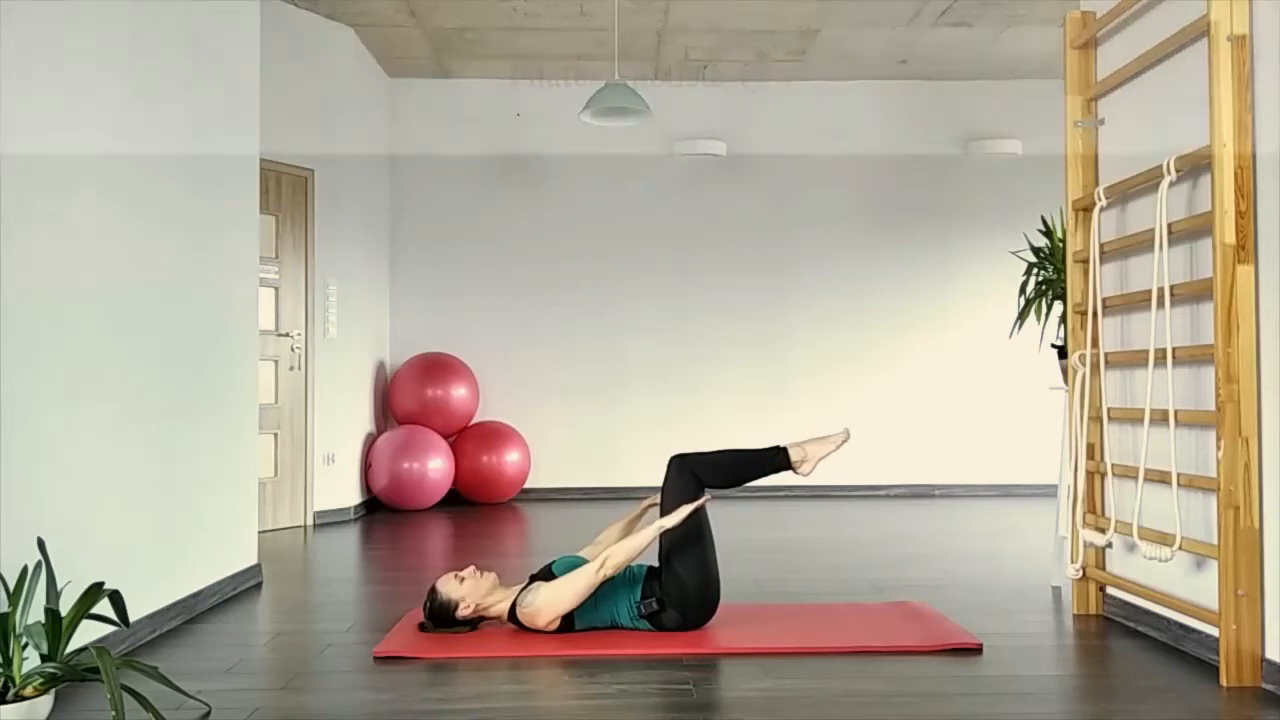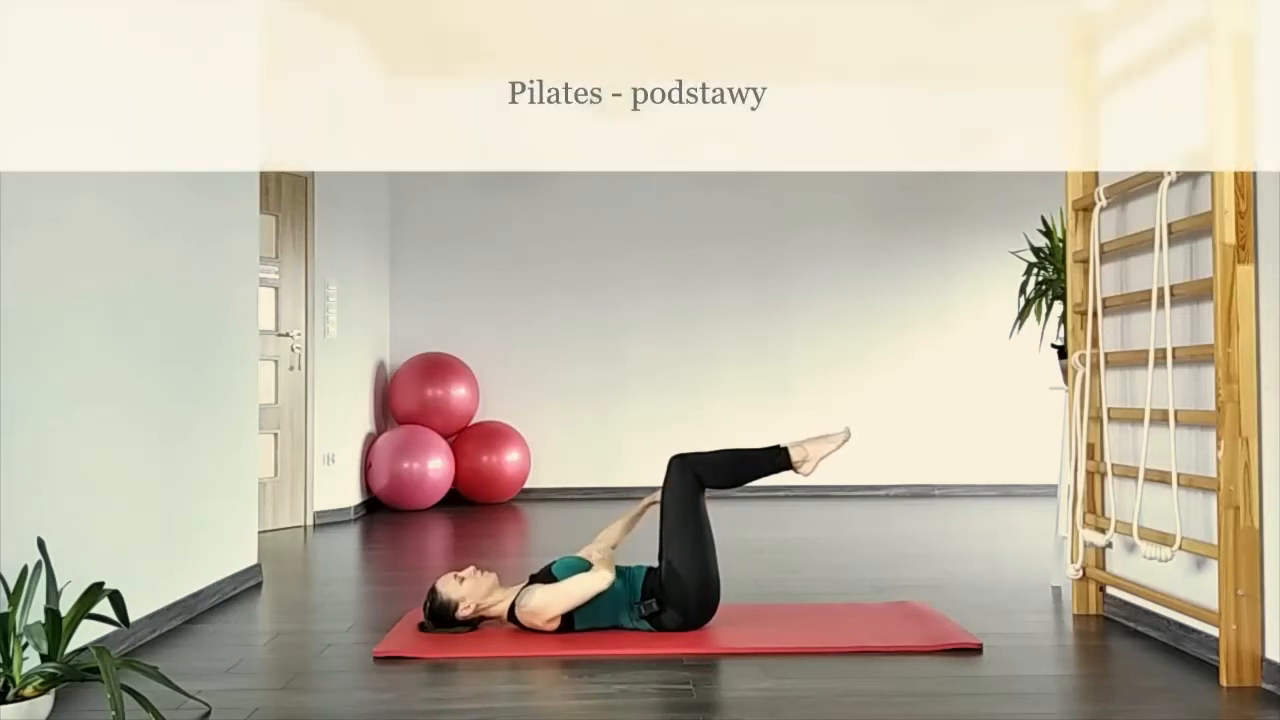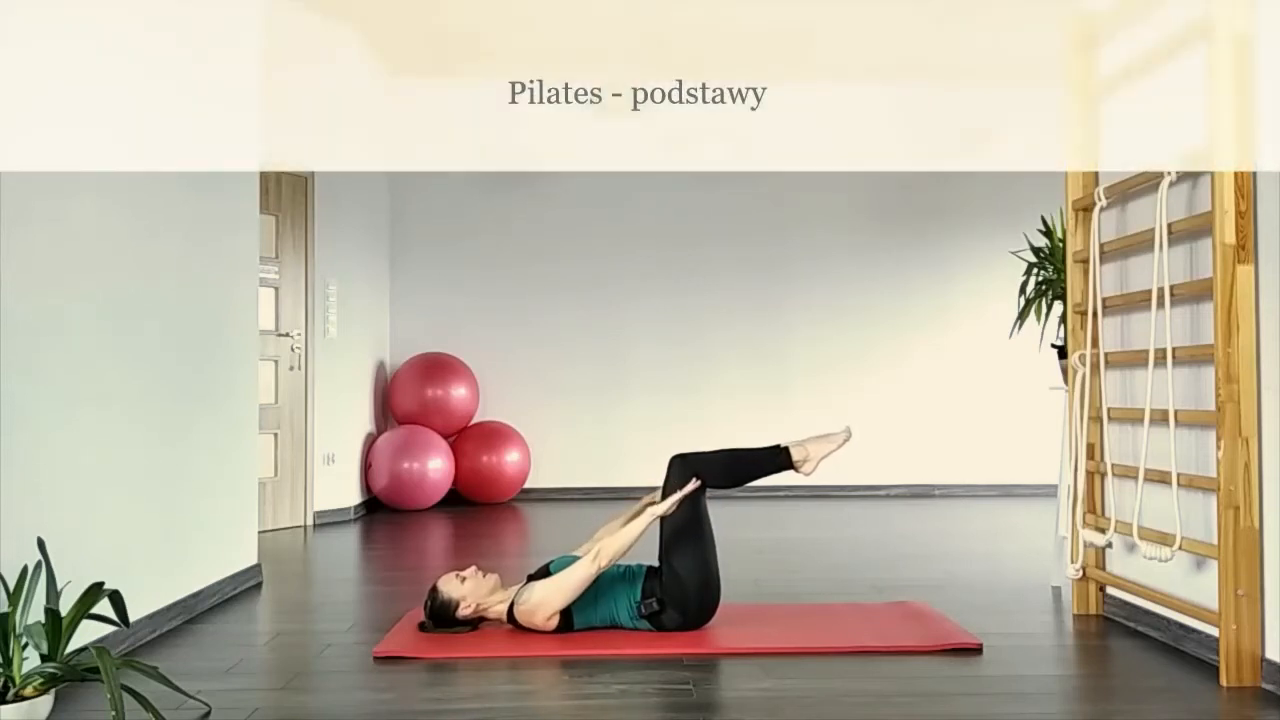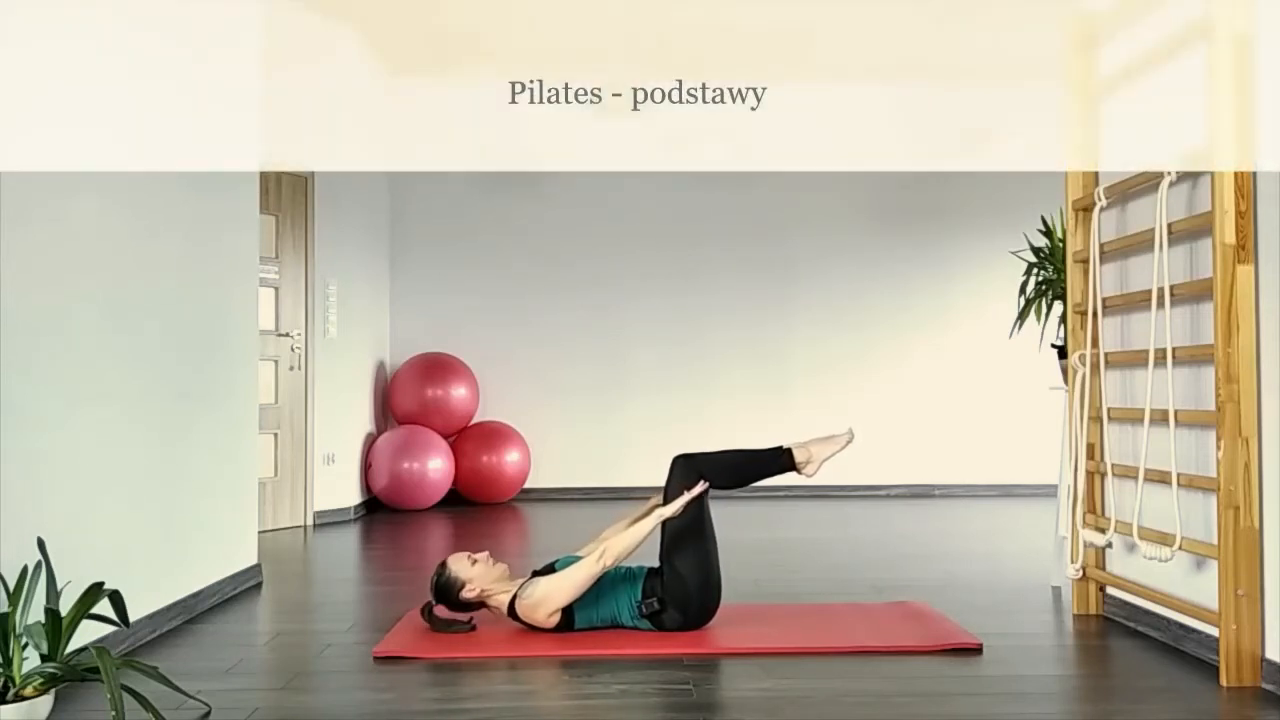
dt=1s
person 1, frame 1
left shoulder: (528, 591)
right shoulder: (534, 609)
left elbow: (597, 549)
right elbow: (604, 568)
left wrist: (648, 505)
right wrist: (664, 522)
left hip: (669, 597)
right hip: (678, 605)
left knee: (686, 469)
right knee: (682, 468)
left ankle: (791, 457)
right ankle: (793, 454)
person 1, frame 2
left shoulder: (529, 591)
right shoulder: (531, 608)
left elbow: (597, 550)
right elbow: (603, 577)
left wrist: (646, 504)
right wrist: (600, 560)
left hip: (668, 596)
right hip: (678, 605)
left knee: (685, 470)
right knee: (683, 469)
left ankle: (792, 457)
right ankle: (794, 455)
person 1, frame 3
left shoulder: (528, 590)
right shoulder: (531, 608)
left elbow: (594, 544)
right elbow: (598, 560)
left wrist: (647, 501)
right wrist: (656, 512)
left hip: (668, 597)
right hip: (678, 606)
left knee: (685, 468)
right knee: (684, 468)
left ankle: (794, 456)
right ankle: (795, 454)
person 1, frame 4
left shoulder: (529, 587)
right shoulder: (532, 603)
left elbow: (600, 543)
right elbow: (603, 558)
left wrist: (657, 502)
right wrist: (666, 512)
left hip: (668, 597)
right hip: (678, 605)
left knee: (687, 470)
right knee: (687, 468)
left ankle: (795, 457)
right ankle: (798, 455)
